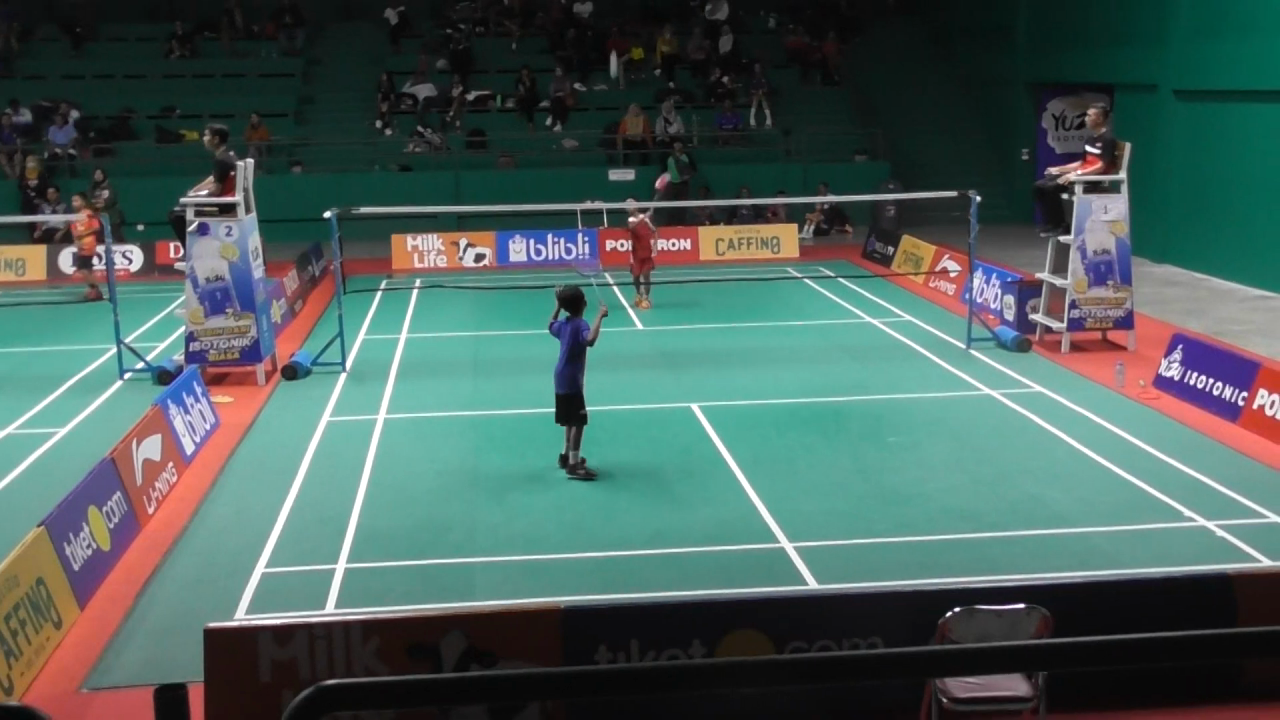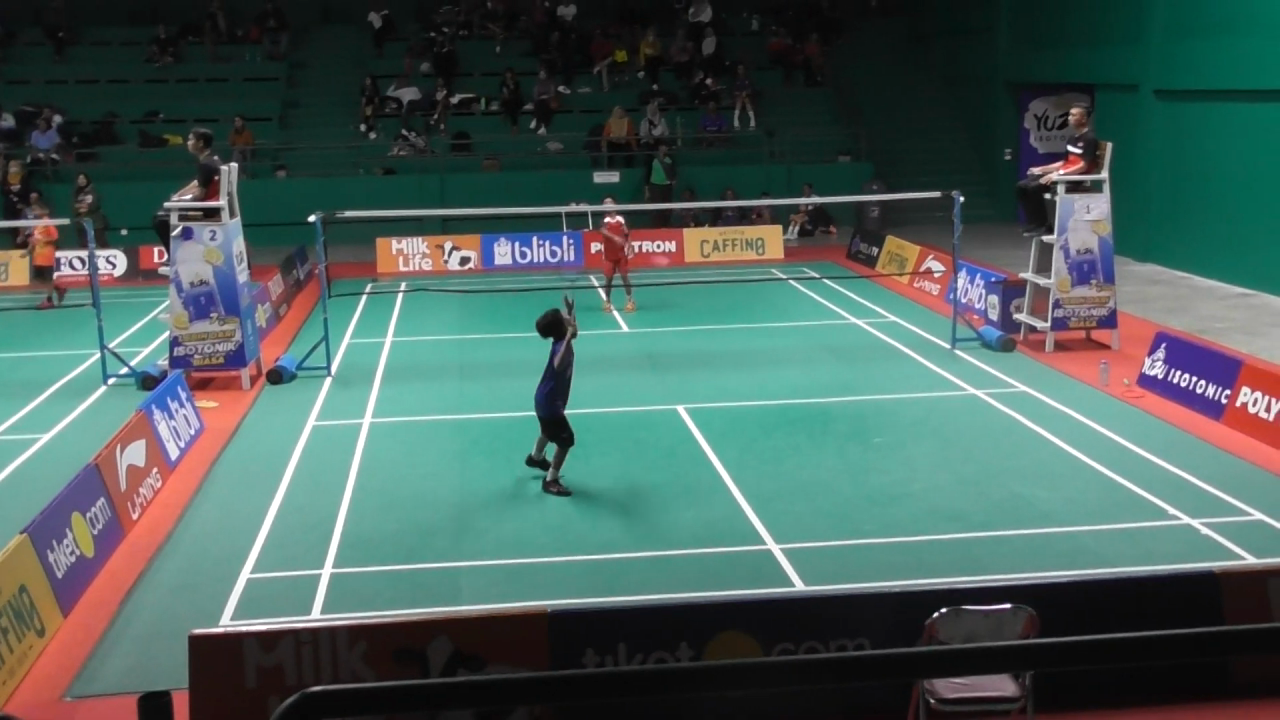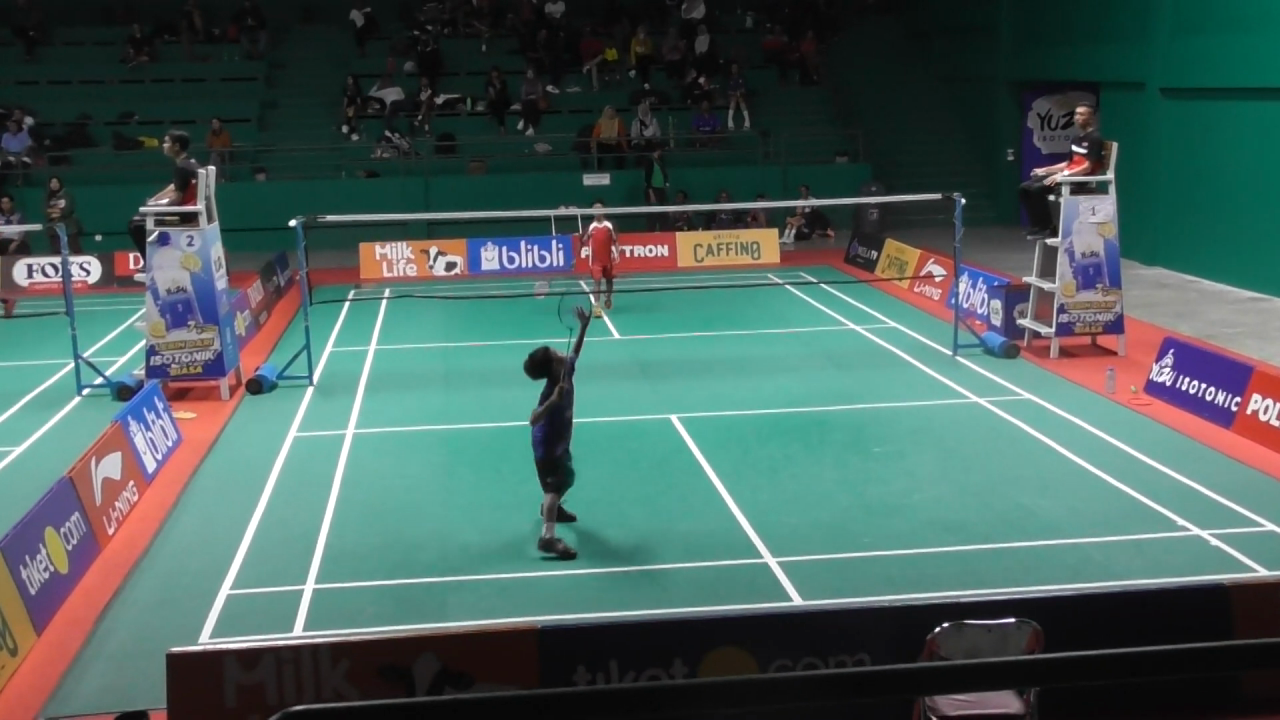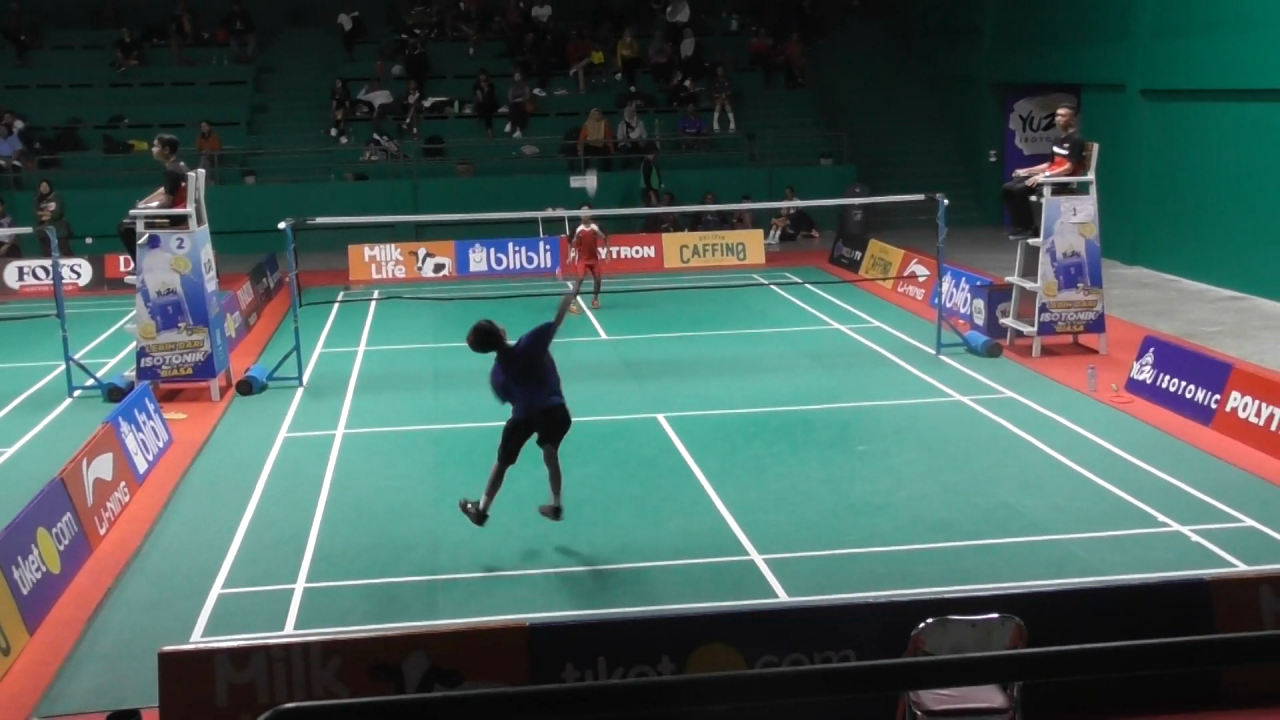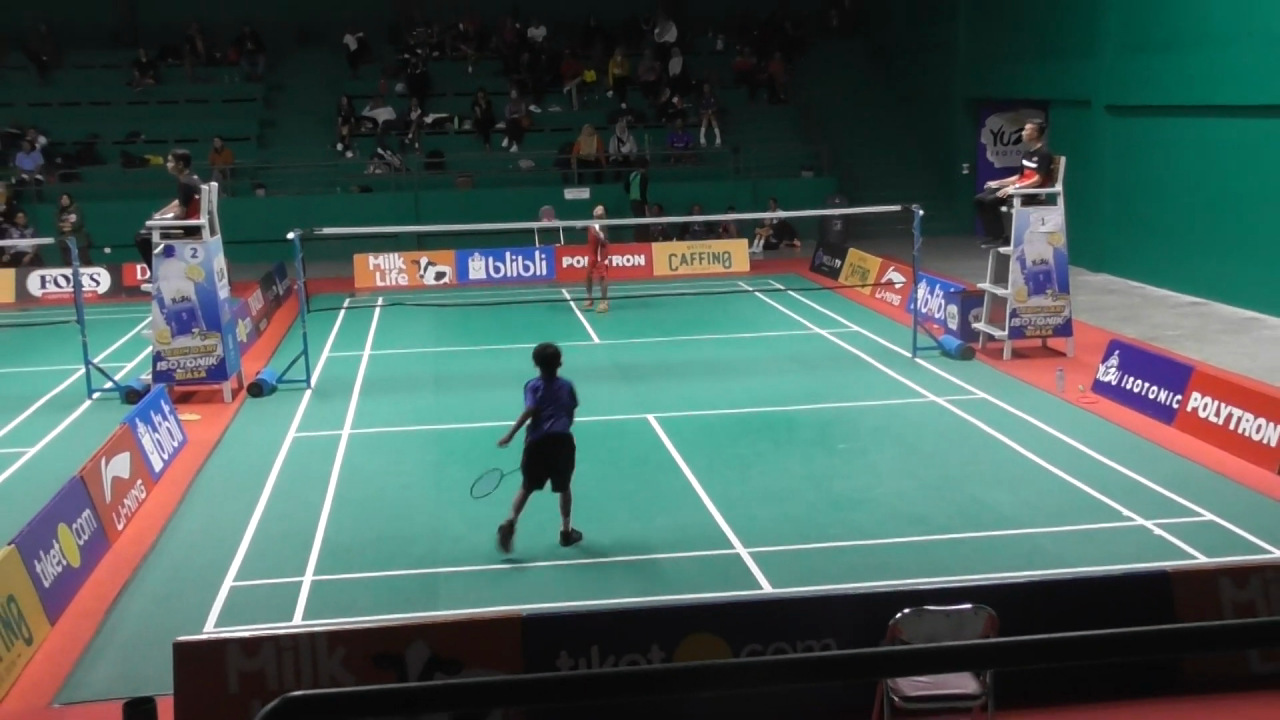
dt=0.5s
person 1, frame 1
left shoulder: (563, 324)
right shoulder: (580, 324)
left elbow: (551, 326)
right elbow: (590, 340)
left wrist: (558, 305)
right wrist: (599, 317)
left hip: (561, 379)
right hip: (572, 380)
left knee: (570, 420)
right knee: (578, 421)
left ankle: (566, 456)
right ankle: (574, 464)
person 1, frame 2
left shoulder: (562, 340)
right shoulder: (561, 347)
left elbow: (570, 325)
right elbow: (558, 366)
left wrist: (569, 309)
right wrist: (569, 340)
left hip: (550, 400)
right hip: (550, 402)
left knee: (549, 430)
right knee: (565, 440)
left ankle: (536, 457)
right ankle: (550, 481)
person 1, frame 3
left shoulder: (566, 372)
right shoulder: (551, 393)
left elbow: (574, 353)
right elbow: (533, 420)
left wrist: (584, 328)
right wrist: (553, 401)
left hip: (559, 443)
right hip: (547, 446)
left knee: (566, 479)
right knee: (555, 487)
left ankle: (553, 508)
right ankle: (548, 537)
person 1, frame 4
left shoulder: (498, 372)
right shoulder: (528, 344)
left elbow: (505, 399)
right elbow: (557, 321)
right wrist: (572, 294)
left hip: (522, 417)
right hip: (553, 410)
left knee: (502, 464)
right knee: (550, 454)
left ankle: (481, 509)
right ankle: (556, 505)
person 1, frame 5
left shoulder: (533, 386)
right shoulder: (567, 386)
left elbow: (529, 411)
left wrist: (511, 434)
left hip: (537, 440)
right hip: (562, 439)
left knee: (526, 488)
right knee: (564, 487)
left ankle: (509, 524)
right ankle: (566, 531)
